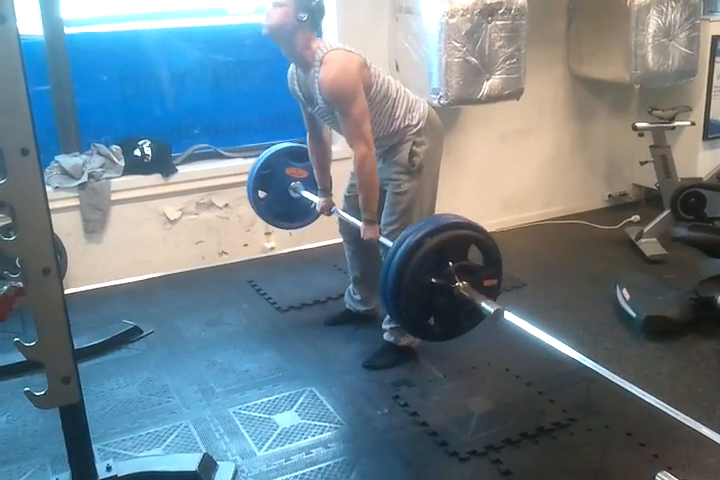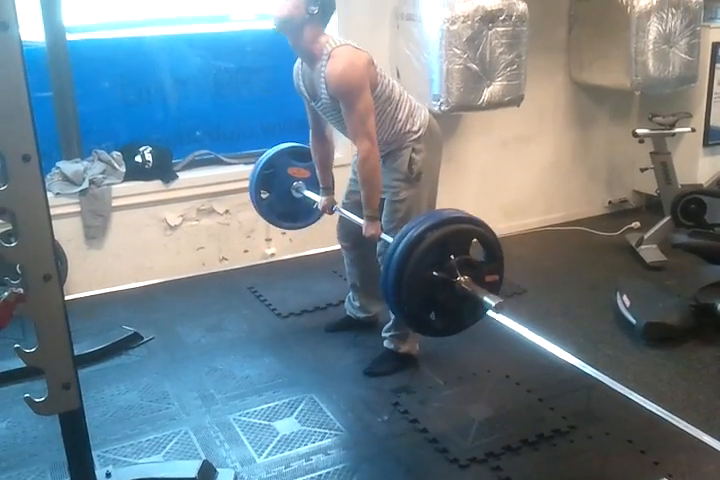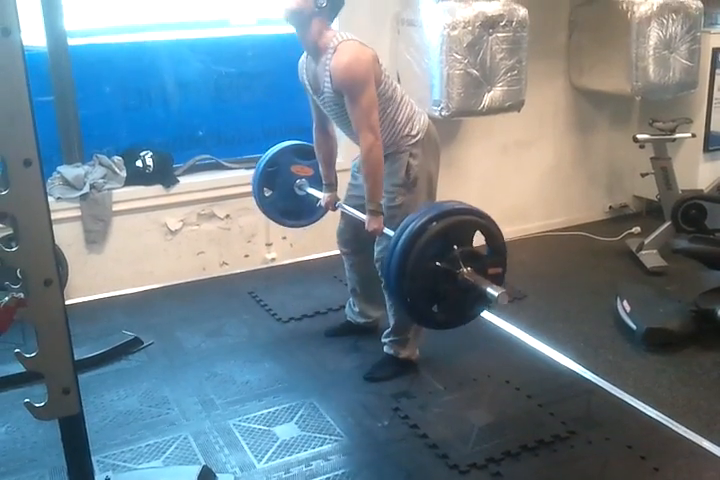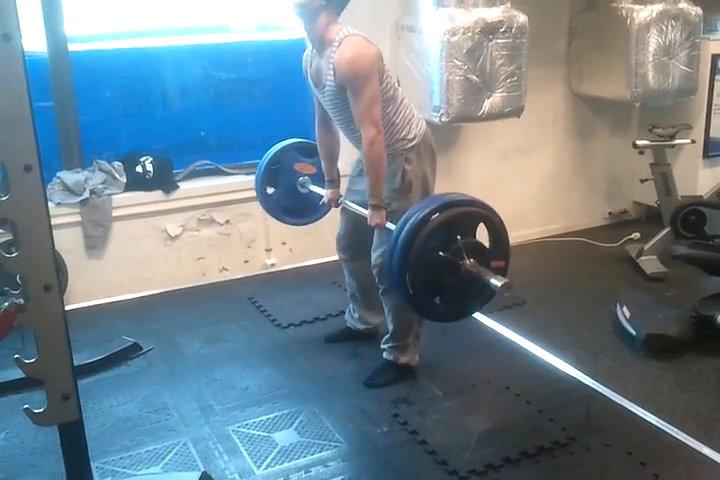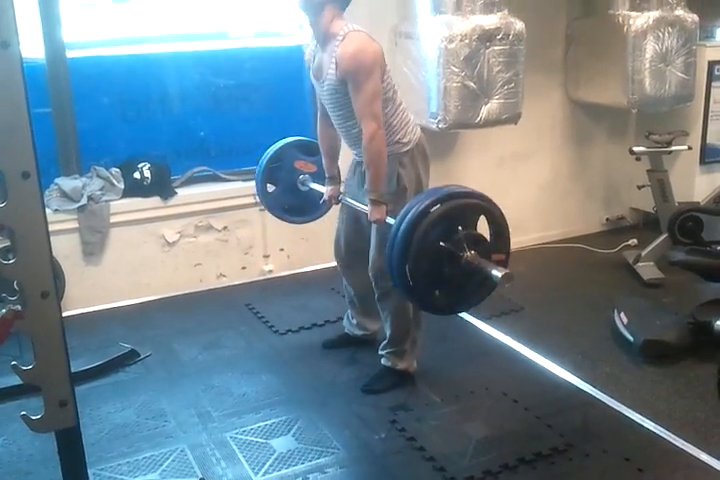
dt=0.1s
person 1, frame 1
left shoulder: (335, 70)
right shoulder: (296, 74)
left elbow: (362, 149)
right elbow: (317, 136)
left wrist: (371, 220)
right wrist: (324, 192)
left hip: (414, 137)
right hip: (382, 141)
left knee: (398, 239)
right knee: (352, 226)
left ankle: (402, 338)
right ankle: (362, 304)
person 1, frame 2
left shoulder: (343, 64)
right shoulder: (302, 68)
left elbow: (366, 144)
right elbow: (319, 132)
left wrist: (373, 216)
right wrist: (326, 189)
left hip: (412, 144)
right hip: (378, 147)
right knee: (351, 234)
left ankle: (402, 345)
right ankle: (363, 311)
person 1, frame 3
left shoulder: (348, 58)
right shoulder: (307, 63)
left elbow: (370, 138)
right elbow: (323, 129)
left wrist: (376, 211)
right wrist: (329, 186)
left hip: (410, 149)
right hip: (377, 149)
right knee: (352, 238)
left ankle: (402, 350)
right ankle: (363, 316)
person 1, frame 4
left shoulder: (352, 52)
right shoulder: (312, 55)
left elbow: (372, 132)
right elbow: (325, 123)
left wrist: (378, 206)
right wrist: (331, 182)
left hip: (404, 154)
right hip: (369, 155)
left knee: (391, 259)
right knee: (351, 246)
left ankle: (401, 356)
right ankle: (363, 321)
person 1, frame 5
left shoulder: (354, 47)
right shoulder: (316, 51)
left elbow: (373, 127)
left wrist: (378, 201)
right wrist: (332, 179)
left hip: (398, 158)
right hip: (363, 159)
left knee: (388, 264)
right knee: (349, 252)
left ankle: (399, 361)
right ankle: (362, 327)
